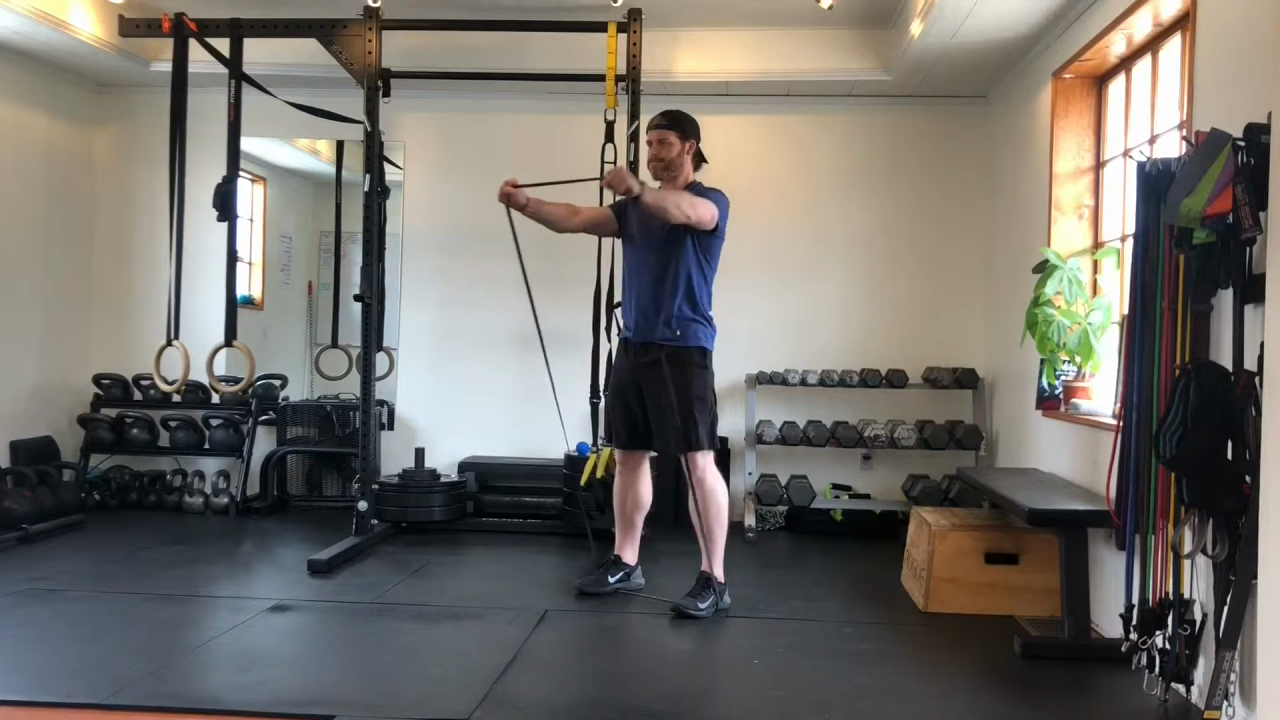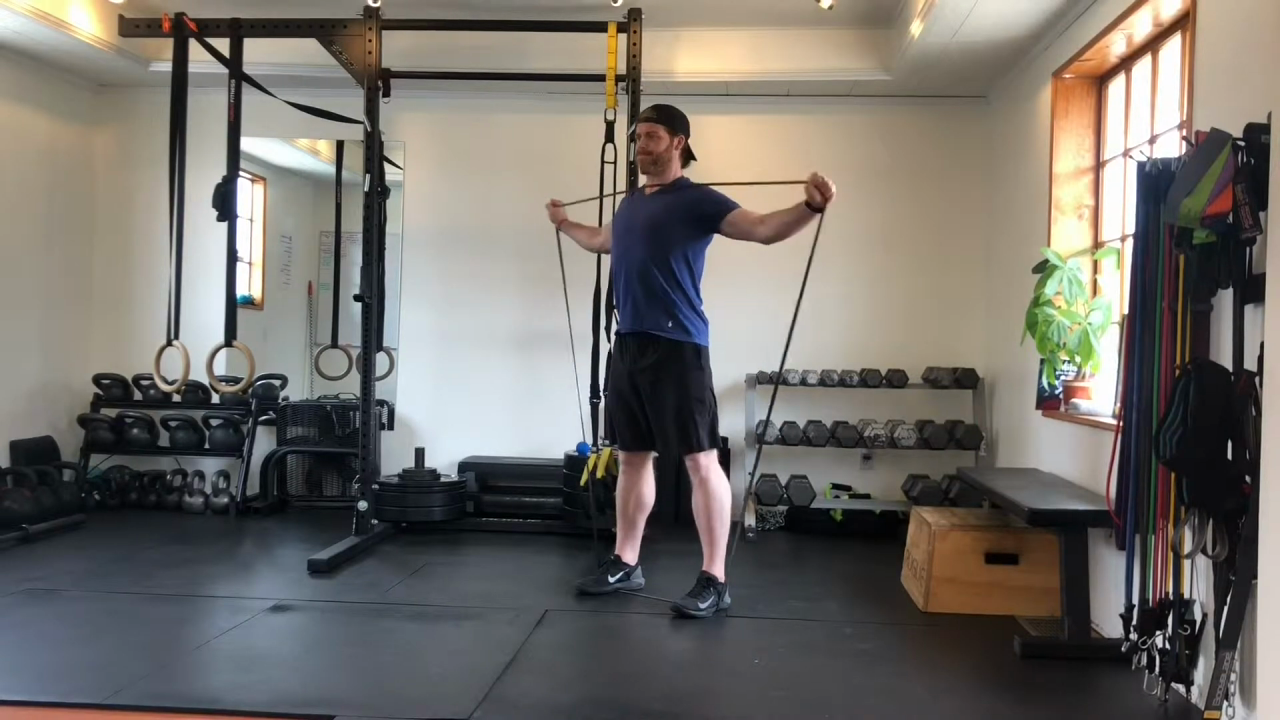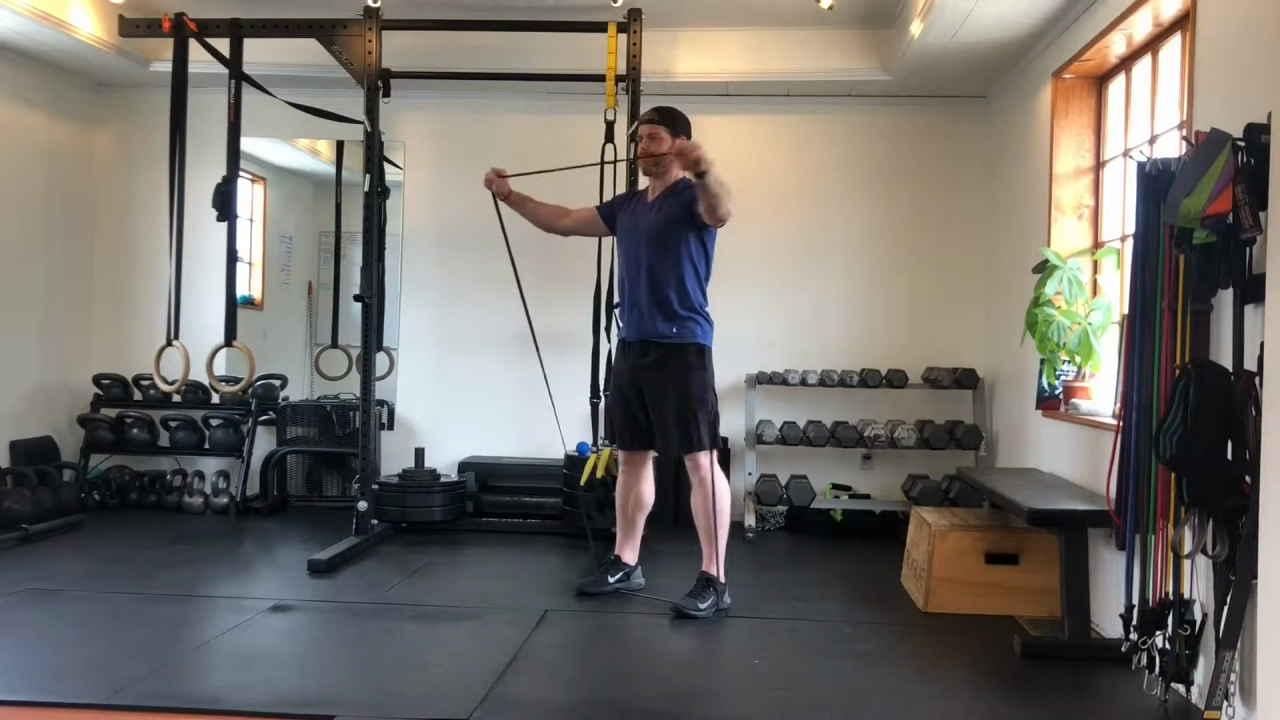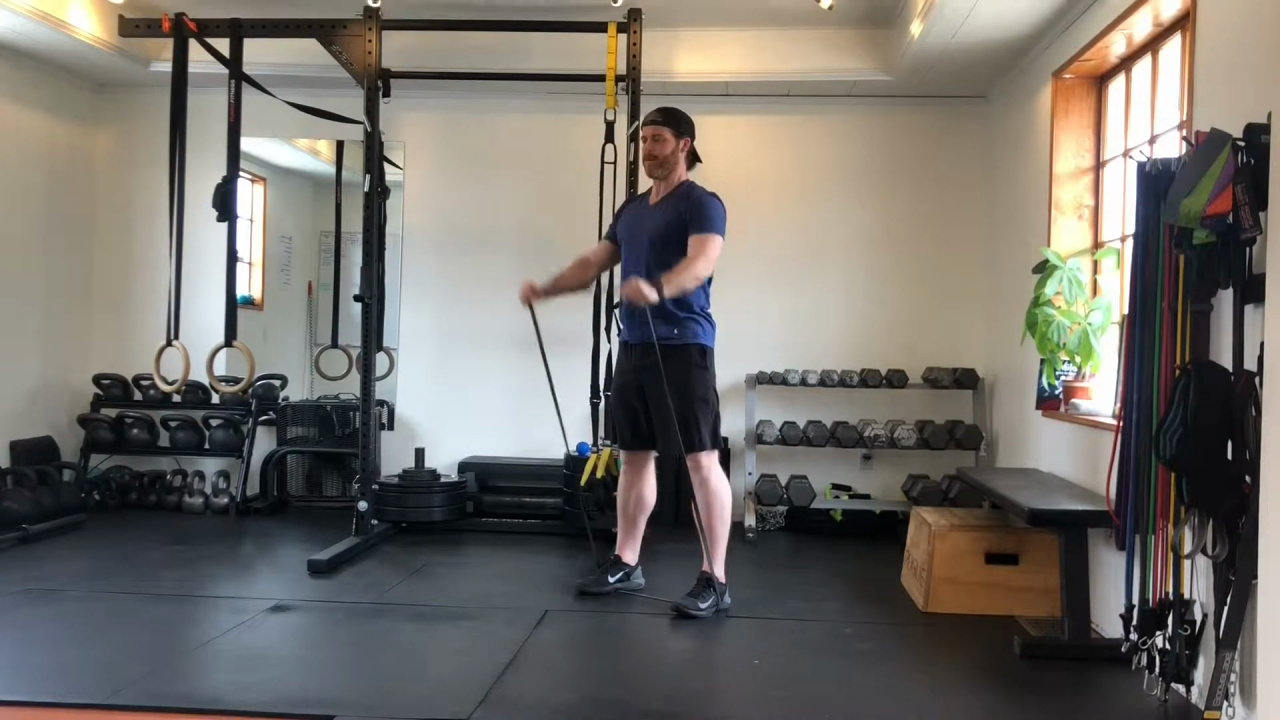
dt=0.7s
person 1, frame 1
left shoulder: (709, 201)
right shoulder: (631, 209)
left elbow: (683, 211)
right elbow: (574, 218)
left wrist: (639, 190)
right wrist: (524, 203)
left hip: (683, 348)
right hip: (633, 346)
left knee: (698, 462)
right knee: (629, 457)
left ankle: (714, 579)
right ankle: (625, 562)
person 1, frame 2
left shoulder: (696, 200)
right shoulder: (631, 203)
left elbow: (762, 228)
right elbow: (606, 240)
left wrist: (810, 207)
right wrist: (564, 224)
left hip: (676, 346)
right hip: (627, 345)
left knee: (700, 461)
right knee: (632, 457)
left ankle: (714, 580)
right ankle: (625, 563)
person 1, frame 3
left shoulder: (691, 199)
right shoulder: (627, 206)
left elbow: (719, 211)
right elbow: (563, 221)
left wrist: (704, 174)
right wrist: (508, 196)
left hip: (681, 347)
right hip: (632, 346)
left knee: (700, 461)
right knee: (632, 457)
left ankle: (714, 580)
right ankle: (625, 563)
person 1, frame 4
left shoulder: (702, 203)
right shoulder: (632, 209)
left elbow: (702, 261)
right elbow: (593, 262)
left wrist: (656, 290)
right wrist: (547, 290)
left hip: (681, 348)
right hip: (635, 348)
left knee: (702, 460)
right knee: (635, 457)
left ankle: (715, 580)
right ankle: (625, 563)
